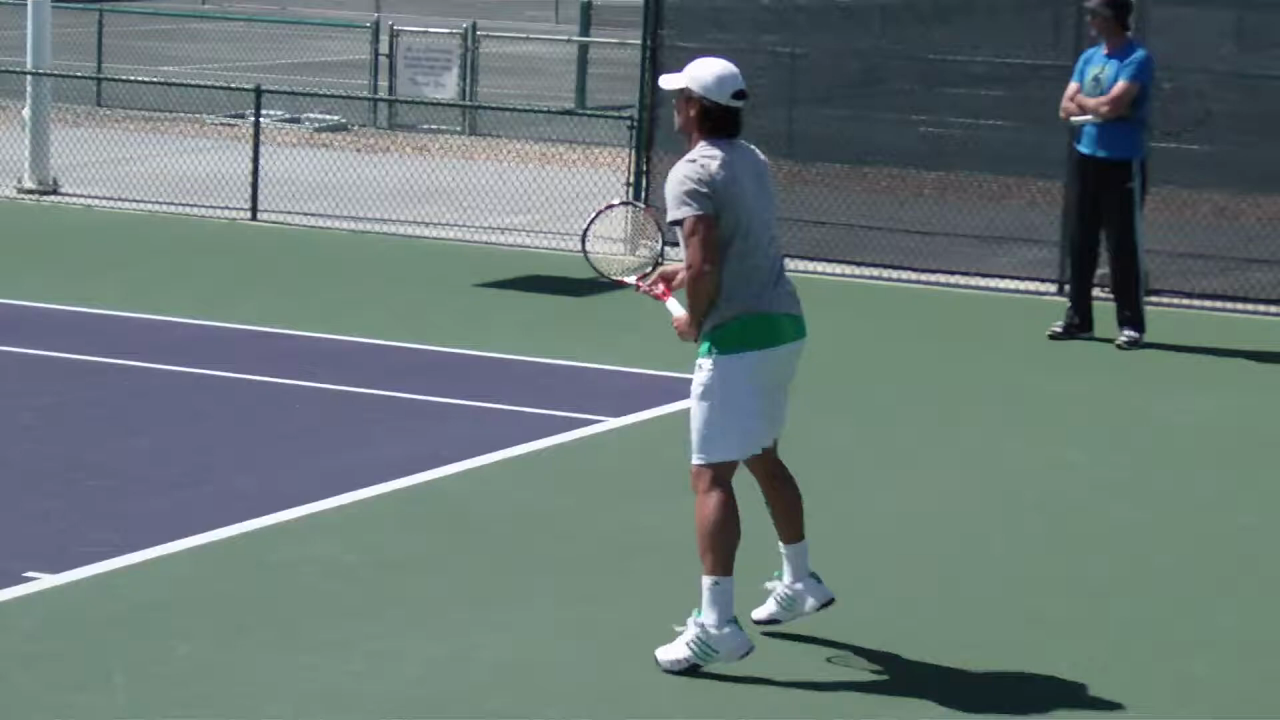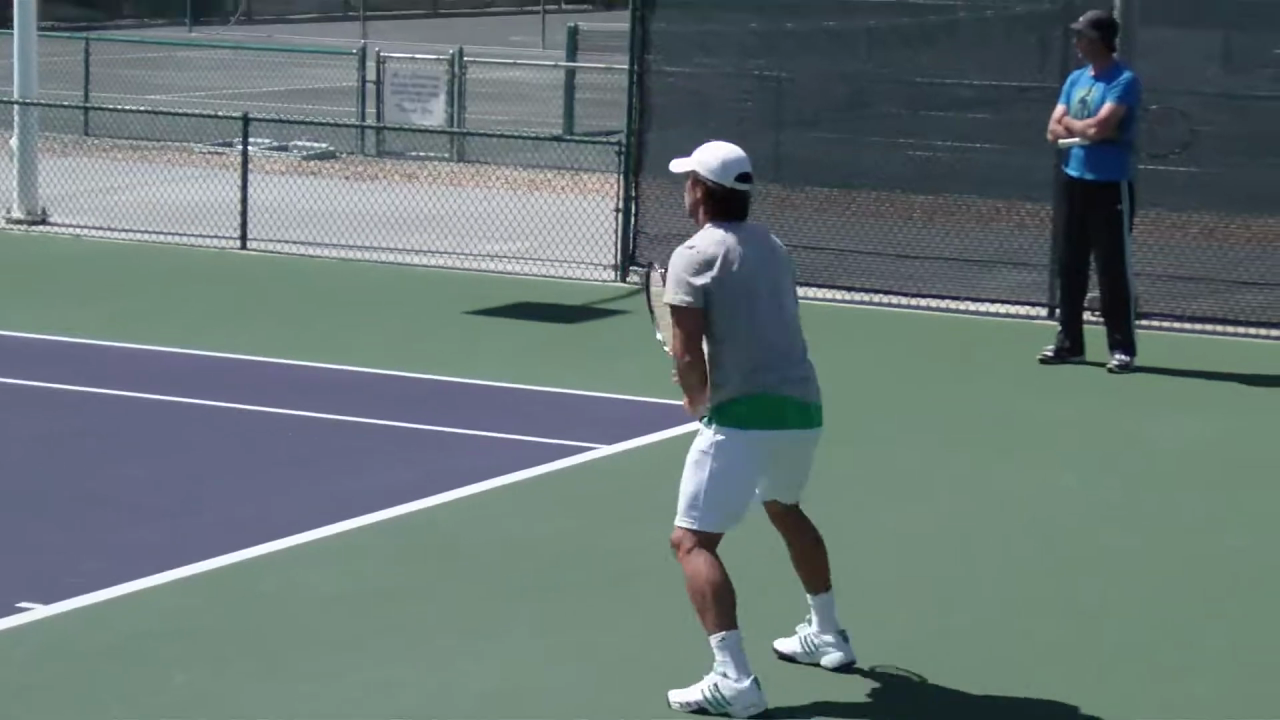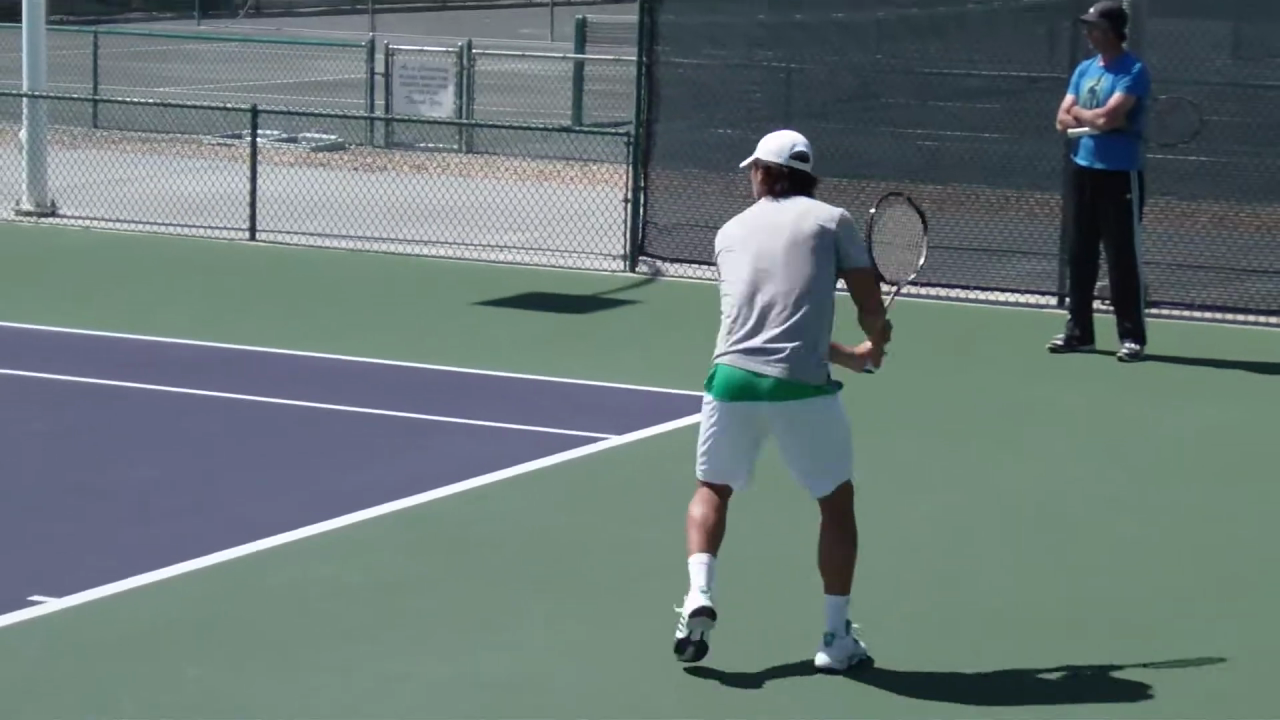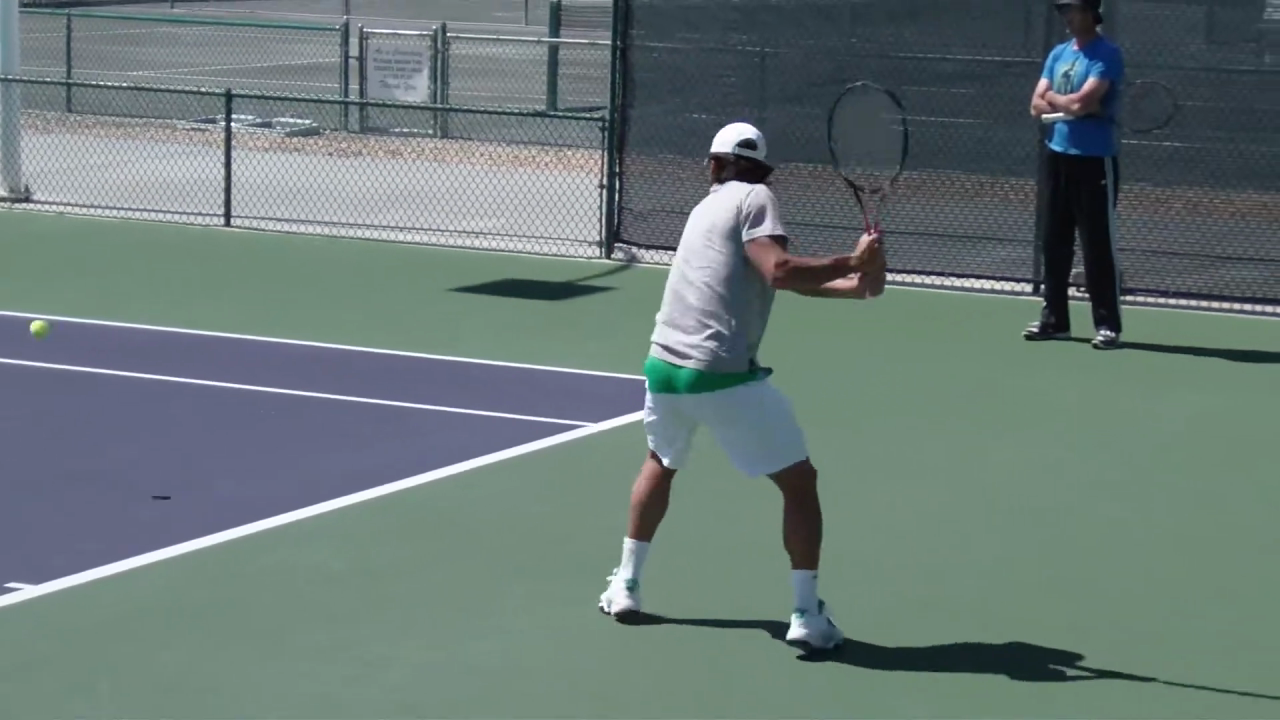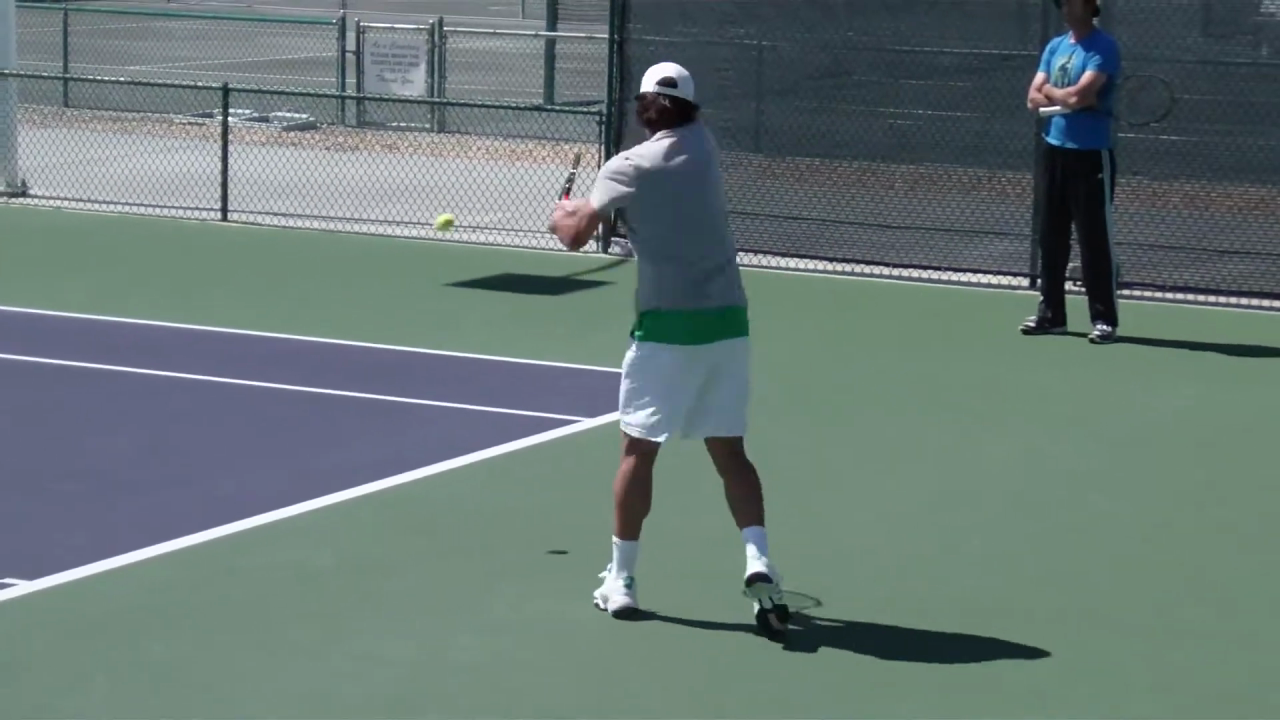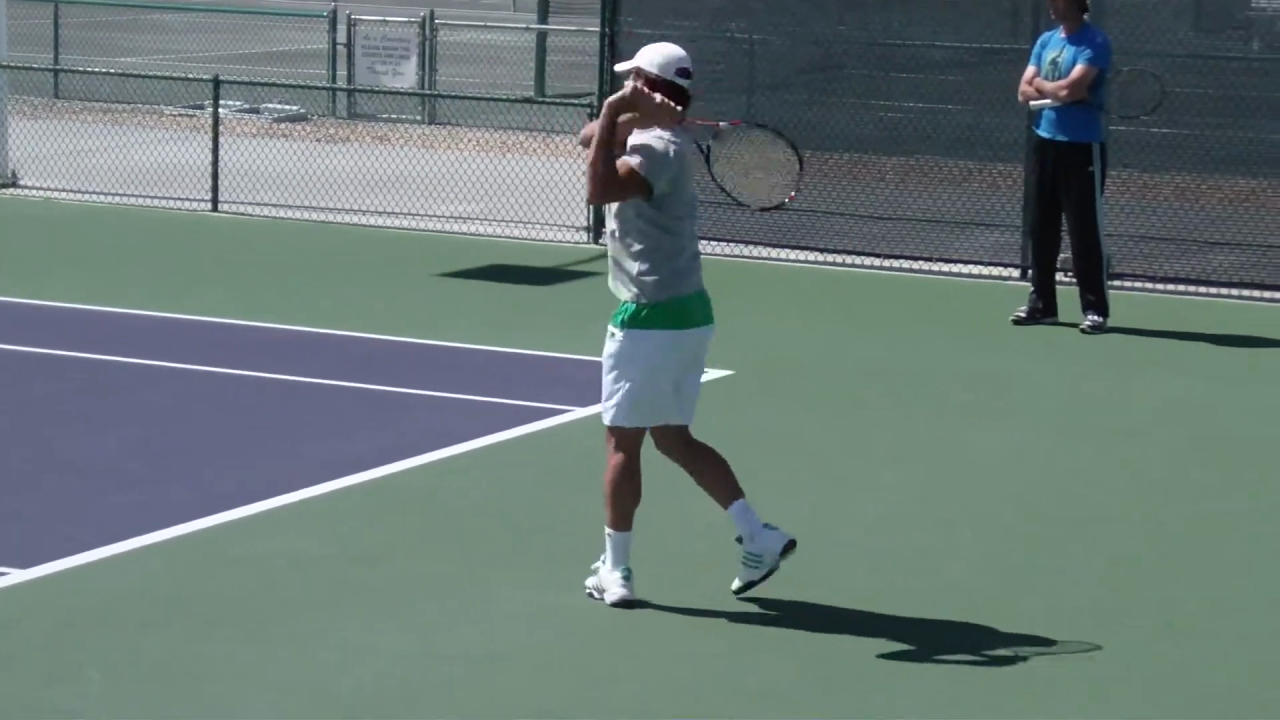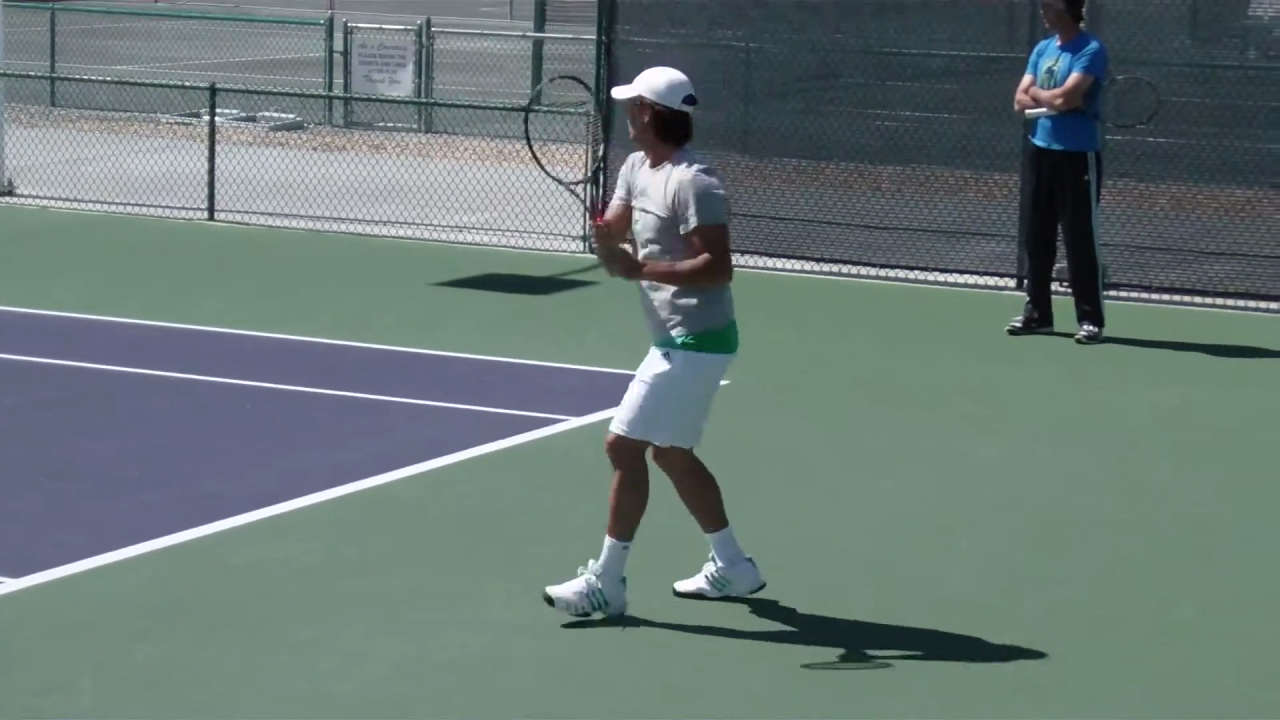
dt=0.3s
person 1, frame 1
left shoulder: (691, 174)
right shoulder: (753, 160)
left elbow: (704, 266)
left wrist: (692, 318)
right wrist: (681, 274)
left hip: (740, 336)
right hip: (784, 325)
left knee: (711, 478)
right knee: (762, 457)
left ankle: (715, 626)
right ankle: (799, 581)
person 1, frame 2
left shoulder: (692, 257)
right shoulder: (772, 246)
left elbow: (690, 355)
left wrist: (696, 400)
left hip: (745, 414)
right hip: (804, 406)
left knee: (691, 541)
right knee: (786, 509)
right ankle: (827, 634)
person 1, frame 3
left shoulder: (730, 231)
right shoulder: (832, 220)
right elbow: (871, 305)
left wrist: (841, 354)
right wrist: (876, 343)
left hip: (730, 381)
right hip: (800, 389)
left knee: (712, 491)
right knee: (837, 504)
left ankle: (699, 597)
right ankle: (836, 637)
person 1, frame 4
left shoulder: (704, 208)
right shoulder: (755, 200)
left elbow: (763, 279)
right elbow: (779, 272)
left wrist: (852, 285)
right wrist: (852, 261)
left hip: (664, 368)
right hip: (726, 376)
left knee: (659, 464)
right knee: (800, 483)
left ankle: (625, 585)
right ankle: (807, 614)
person 1, frame 5
left shoulder: (634, 167)
right shoulder: (699, 145)
left elbow: (574, 233)
left wrist: (561, 217)
right wrist: (585, 208)
left hip: (671, 331)
right hip: (730, 324)
left knee: (638, 452)
right knee: (730, 453)
left ankle: (621, 582)
right ankle: (758, 560)
person 1, frame 6
left shoulder: (660, 147)
right shoulder: (640, 126)
left elbow: (600, 191)
right elbow: (593, 138)
left wrist: (612, 117)
right wrist: (616, 118)
left hip: (651, 316)
right hip: (687, 311)
left knee: (623, 441)
right knee: (673, 438)
left ankle: (616, 572)
right ankle: (756, 535)
person 1, frame 7
left shoulder: (696, 182)
right shoulder: (635, 167)
left elbow: (717, 267)
right elbow: (612, 235)
left wrist: (643, 271)
right wrist: (605, 236)
left hip: (696, 342)
right hip: (684, 338)
left knee: (625, 447)
right knee: (674, 455)
left ankle: (603, 579)
right ankle: (731, 566)
person 2, frame 1
left shoulder: (1138, 58)
right shoulder: (1088, 57)
left elbow: (1110, 105)
right elbow: (1066, 108)
left wrist: (1083, 100)
right wrist: (1100, 109)
left hip: (1122, 163)
right hip: (1086, 158)
left knee: (1124, 247)
right knee: (1080, 243)
left ankle: (1131, 324)
right ankle: (1078, 318)
person 2, frame 2
left shoulder: (1124, 81)
right shoulder: (1074, 79)
left elbow: (1097, 127)
right elbow: (1053, 131)
left wrist: (1070, 121)
right wrist: (1086, 130)
left hip: (1109, 187)
right hip: (1073, 182)
left knee: (1113, 270)
right knee: (1070, 266)
left ankle: (1122, 348)
right ankle: (1069, 342)
person 2, frame 3
left shoulder: (1133, 71)
right shoulder: (1084, 69)
left elbow: (1106, 117)
right elbow: (1062, 120)
left wrist: (1080, 112)
right wrist: (1096, 119)
left hip: (1119, 176)
right hip: (1083, 171)
left knee: (1123, 259)
right knee: (1080, 255)
left ankle: (1132, 337)
right ankle: (1079, 331)
person 2, frame 4
left shoulder: (1107, 55)
right shoulder: (1057, 53)
left elbow: (1080, 102)
right elbow: (1037, 105)
left wrist: (1053, 97)
right wrist: (1069, 105)
left hip: (1094, 161)
right hip: (1057, 156)
left knee: (1098, 245)
right knee: (1054, 241)
left ankle: (1107, 324)
right ankle: (1054, 318)
person 2, frame 5
left shoulder: (1104, 47)
right shoulder: (1054, 47)
left elbow: (1077, 95)
right elbow: (1034, 99)
left wrist: (1050, 90)
right wrist: (1067, 99)
left hip: (1091, 154)
right hip: (1053, 150)
left knee: (1095, 239)
right knee: (1050, 236)
left ankle: (1104, 318)
right ankle: (1051, 312)
person 2, frame 6
left shoulder: (1095, 42)
right shoulder: (1045, 40)
left elbow: (1069, 89)
right elbow: (1024, 91)
left wrist: (1040, 83)
right wrist: (1057, 92)
left hip: (1081, 146)
right hip: (1044, 142)
left knee: (1085, 231)
right knee: (1041, 227)
left ankle: (1095, 308)
right ankle: (1042, 303)
person 2, frame 7
left shoulder: (1091, 50)
right shoulder: (1042, 49)
left elbow: (1062, 98)
right elbow: (1020, 100)
left wrist: (1036, 91)
right wrist: (1051, 100)
left hip: (1077, 156)
right hip: (1041, 151)
left knee: (1080, 240)
right knee: (1036, 237)
left ankle: (1091, 319)
right ankle: (1037, 312)
